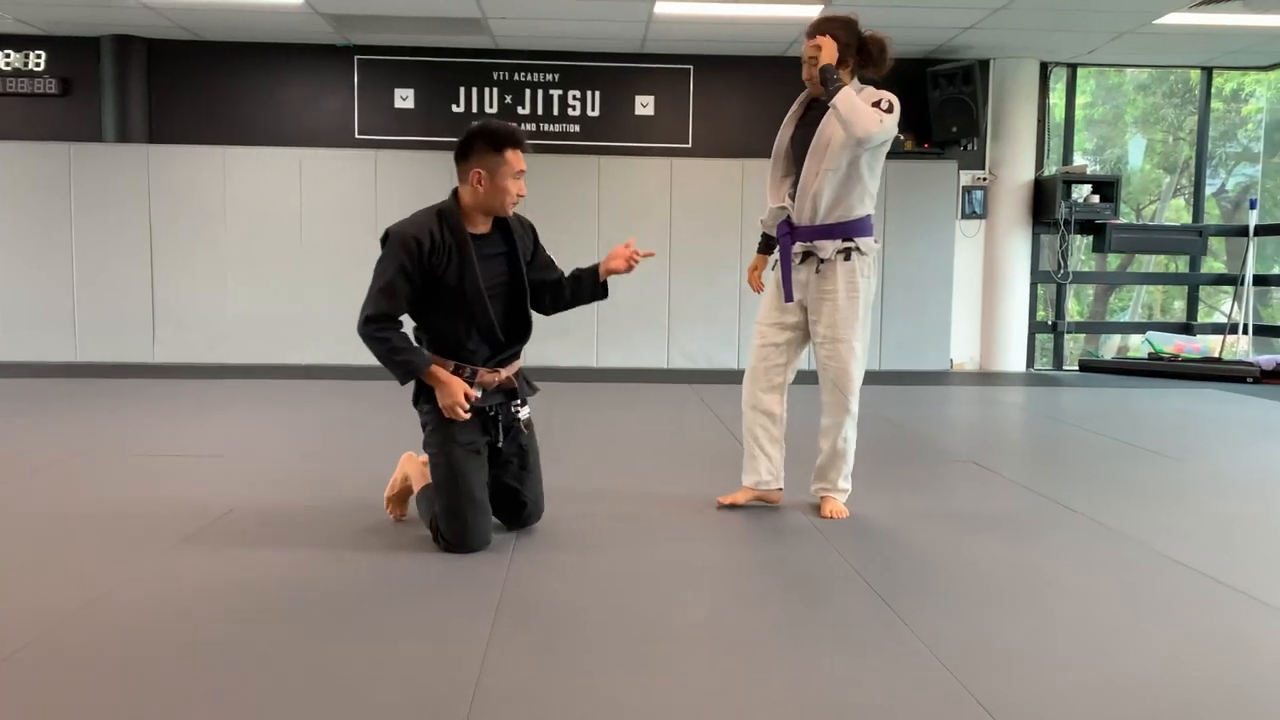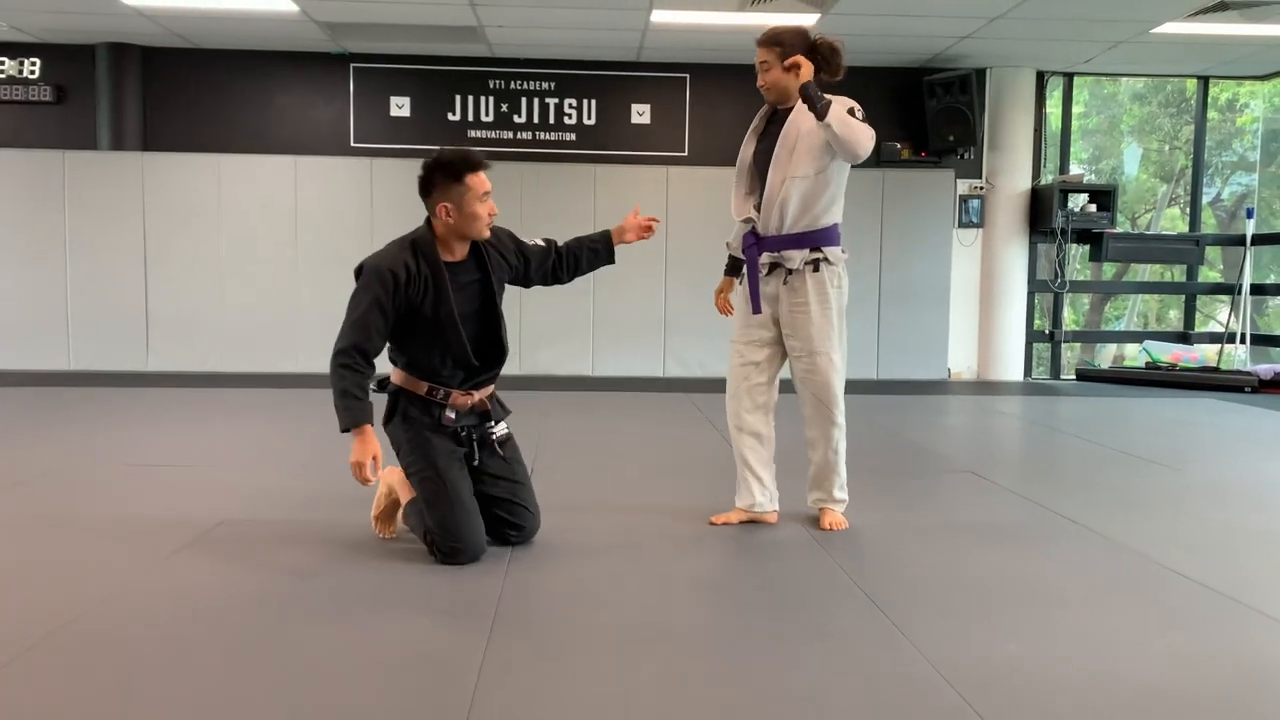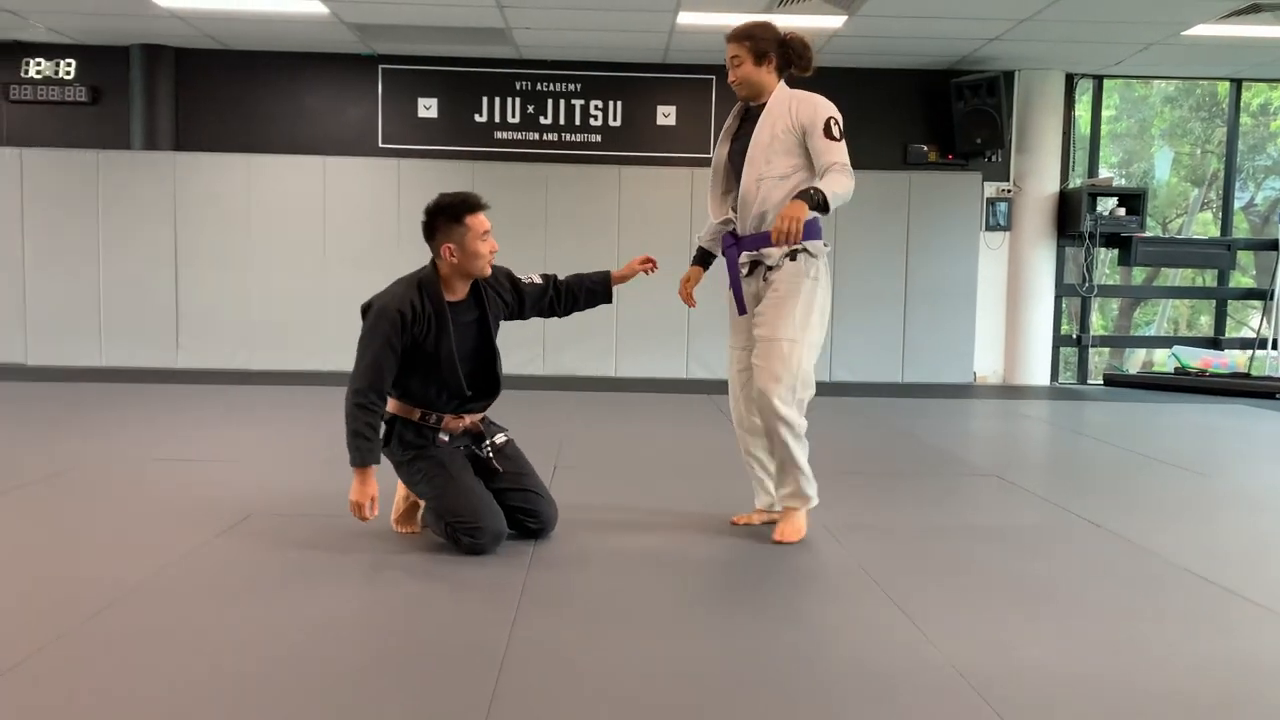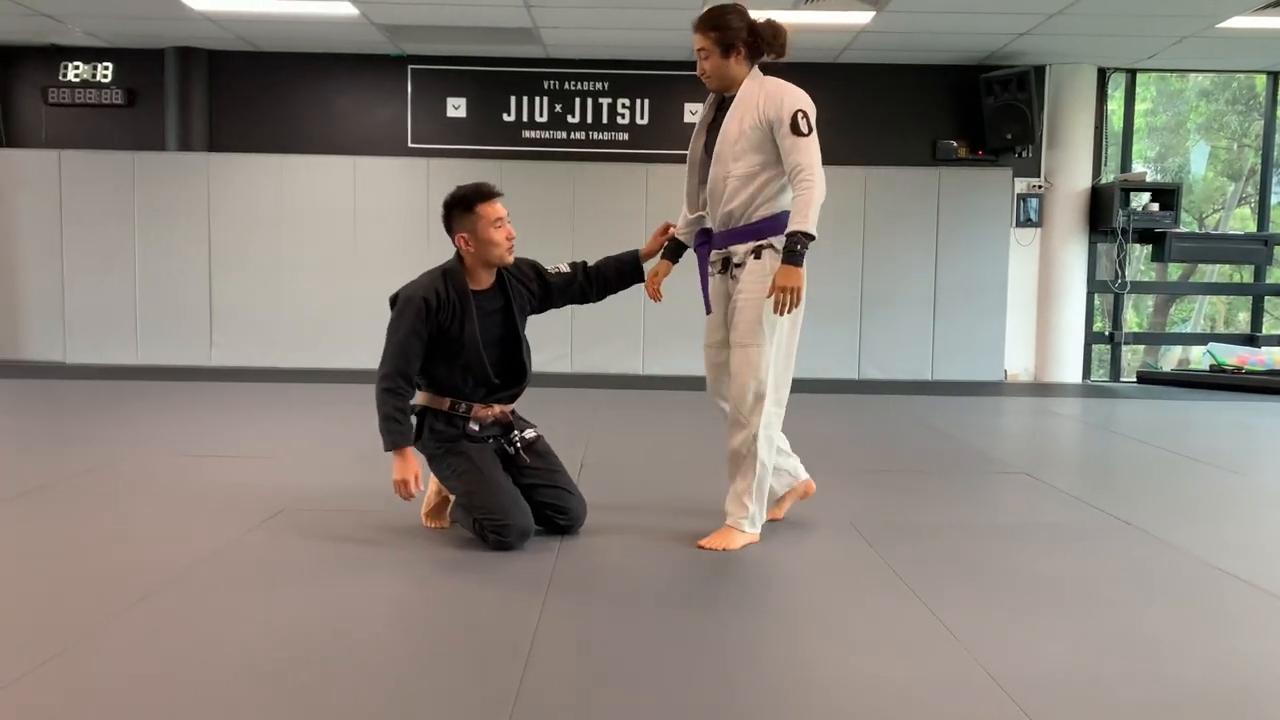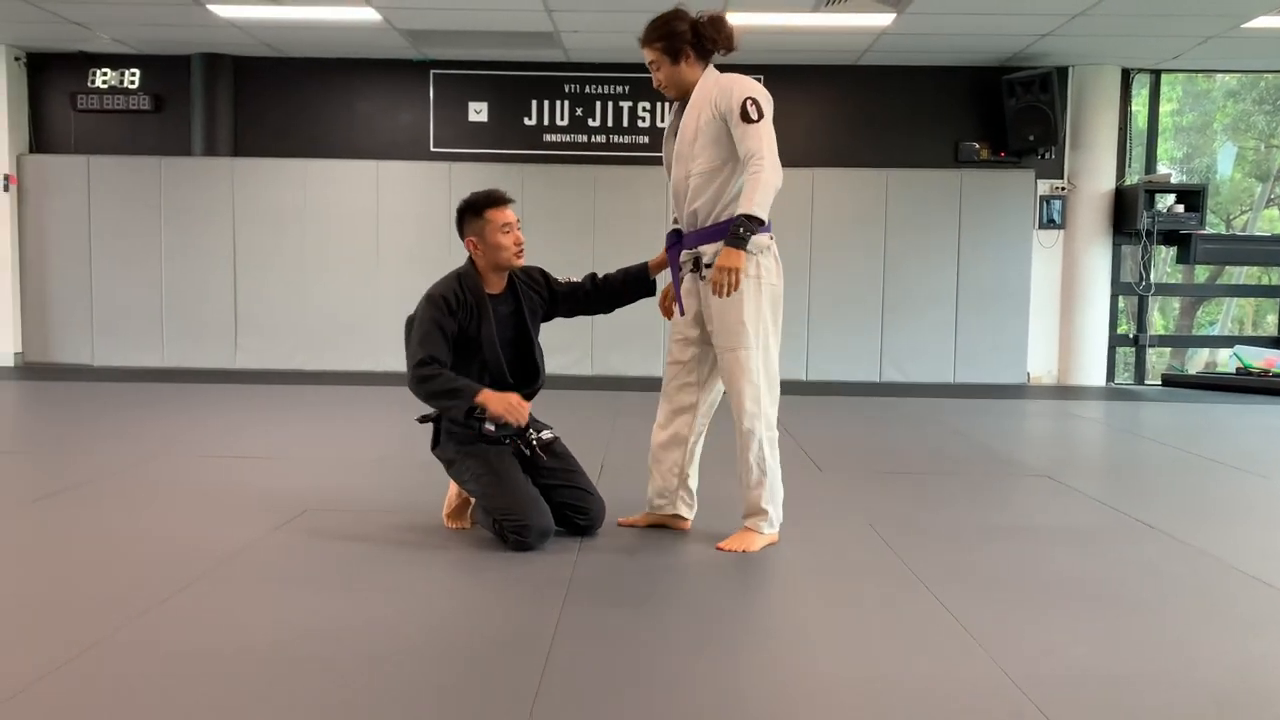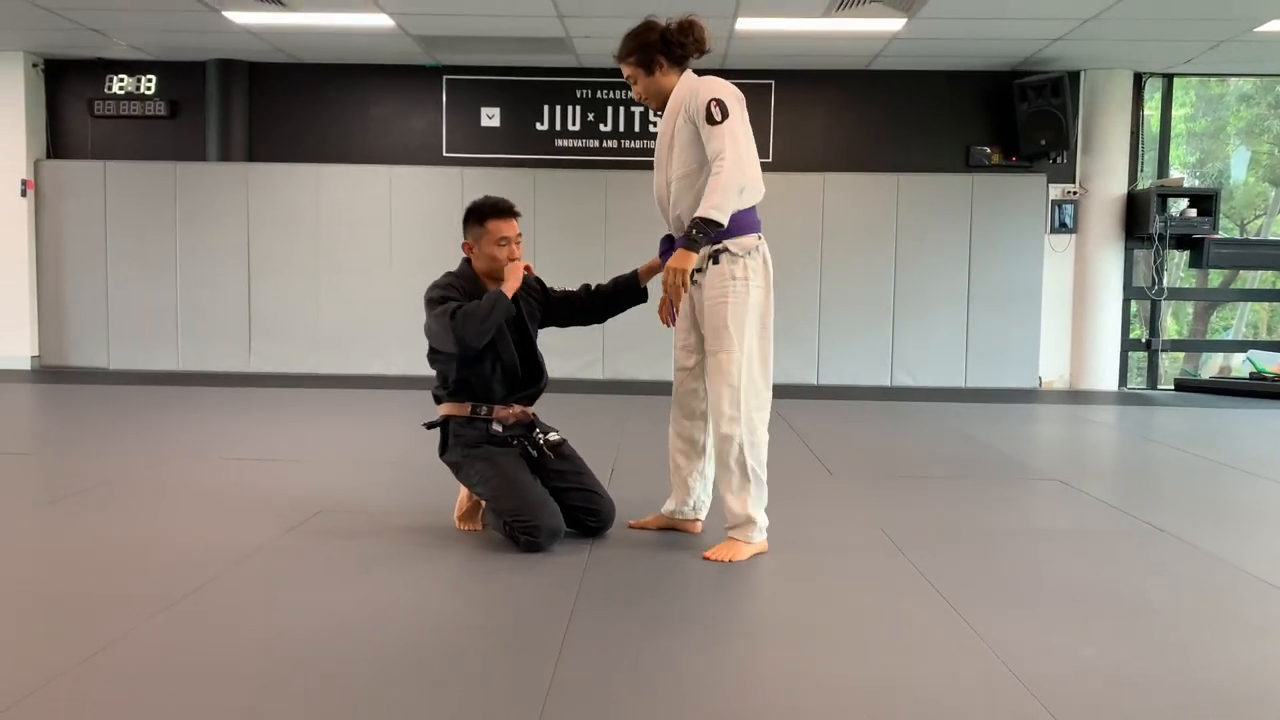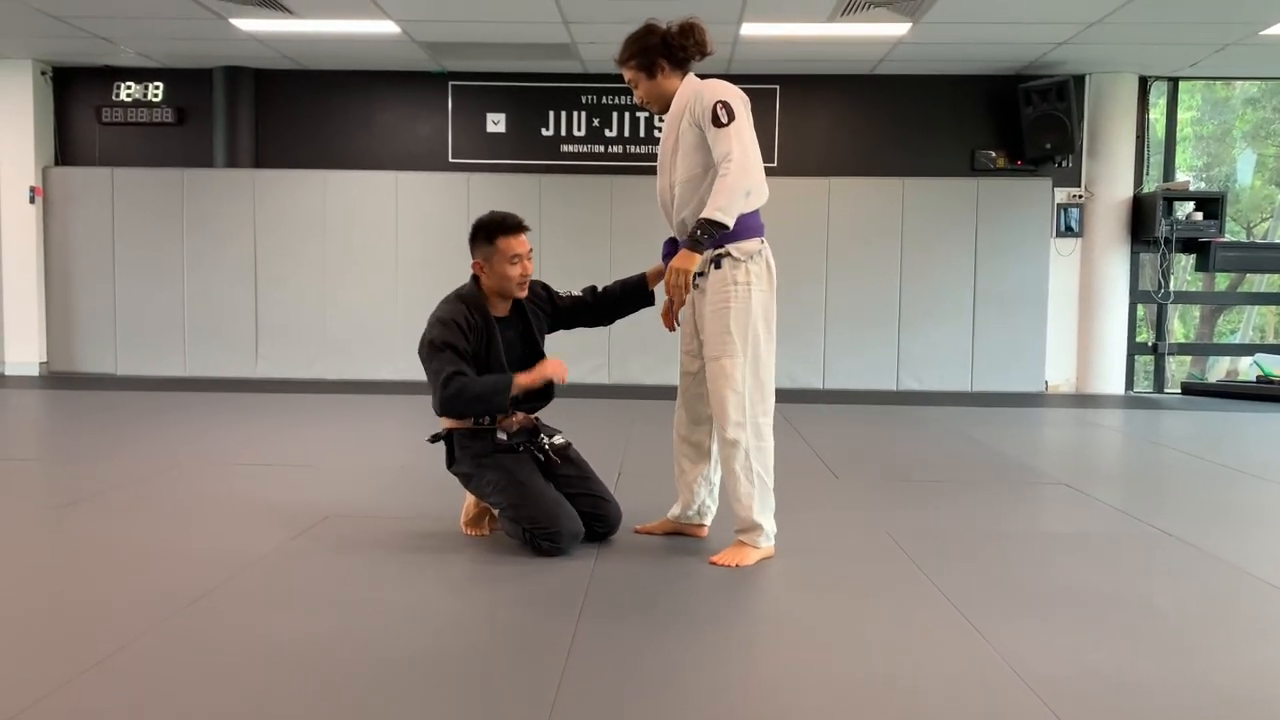
dt=0.4s
person 1, frame 1
left shoulder: (880, 104)
right shoulder: (805, 107)
left elbow: (863, 132)
left wrist: (828, 76)
right wrist: (764, 247)
left hip: (844, 256)
right hip: (795, 254)
left knee: (839, 376)
right knee: (764, 367)
left ankle: (832, 487)
right ankle: (762, 479)
person 1, frame 2
left shoulder: (838, 111)
right shoulder: (765, 122)
left elbow: (860, 147)
left wrist: (811, 93)
right wrist: (732, 269)
left hip: (811, 266)
right hip: (762, 268)
left knee: (821, 387)
right knee: (747, 385)
left ankle: (829, 499)
right ankle: (757, 500)
person 1, frame 3
left shoulder: (810, 108)
right shoulder: (738, 121)
left elbow: (842, 179)
left wrist: (804, 200)
right wrist: (699, 262)
left hip: (794, 261)
right hip: (747, 264)
left knee: (777, 383)
right knee: (746, 390)
left ankle: (798, 496)
right ankle: (773, 500)
person 1, frame 4
left shoulder: (782, 98)
right shoulder: (717, 110)
left elbow: (809, 182)
left wrist: (793, 258)
right wrist: (668, 255)
left hip: (766, 256)
right hip: (724, 260)
left knee: (751, 392)
right knee: (726, 386)
left ankle: (743, 519)
right ankle: (789, 477)
person 1, frame 5
left shoulder: (736, 92)
right shoulder: (686, 112)
left elbow: (764, 169)
left wrist: (738, 243)
right wrist: (677, 275)
left hip: (739, 258)
right hip: (698, 263)
left knee: (748, 392)
right knee: (682, 388)
left ankle: (763, 519)
right ankle: (672, 503)
person 1, frame 6
left shoulder: (710, 94)
right shoulder: (676, 114)
left elbow: (732, 172)
left wrist: (690, 245)
right wrist: (674, 280)
left hip: (732, 259)
right hip: (701, 264)
left knee: (732, 396)
right knee: (689, 393)
left ankle: (749, 527)
right ankle: (686, 507)
person 1, frame 7
left shoulder: (714, 96)
right shoulder: (680, 116)
left elbow: (739, 173)
left wrist: (693, 245)
right wrist: (676, 285)
left hip: (735, 263)
right hip: (704, 267)
left knee: (737, 401)
right knee: (695, 398)
left ankle: (757, 533)
right ankle: (693, 511)
person 2, frame 1
left shoulder: (518, 232)
right shoulder: (416, 238)
left elbow: (548, 295)
right elbow: (376, 324)
left wrist: (602, 272)
right wrist: (437, 379)
left hip: (507, 394)
right hip: (452, 394)
left knee: (522, 515)
right knee: (466, 538)
left ankle: (448, 473)
right ankle: (418, 477)
person 2, frame 2
left shoulder: (496, 246)
right shoulder: (393, 269)
left elbow: (554, 264)
right elbow: (351, 356)
left wrist: (615, 238)
right wrist: (362, 433)
left hip: (482, 413)
right hip: (424, 418)
left knee: (521, 527)
right knee: (463, 548)
left ankle: (437, 490)
right ankle: (403, 490)
person 2, frame 3
left shoulder: (494, 285)
right shoulder: (397, 307)
left elbow: (554, 296)
right elbow: (365, 392)
left wrist: (620, 276)
right wrist: (363, 473)
left hip: (476, 430)
right hip: (420, 438)
left knee: (540, 519)
right knee: (483, 534)
left ankle: (446, 494)
right ankle: (423, 501)
person 2, frame 4
left shoulder: (520, 277)
right shoulder: (426, 297)
left elbow: (585, 281)
right elbow: (394, 379)
left wrist: (647, 253)
right wrist: (402, 453)
left hip: (505, 424)
right hip: (451, 431)
left knee: (568, 516)
right knee: (512, 530)
left ankle: (475, 487)
right ankle: (453, 497)
person 2, frame 5
left shoulder: (530, 284)
right shoulder: (445, 300)
left elbow: (594, 294)
right elbow: (423, 375)
left wrist: (660, 264)
right wrist: (487, 397)
left hip: (521, 426)
right hip: (467, 433)
left knee: (588, 516)
right knee: (531, 530)
left ankle: (493, 489)
right ankle: (473, 497)
person 2, frame 6
left shoulder: (526, 287)
right shoulder: (446, 292)
left elbow: (588, 305)
right elbow: (462, 335)
left wrist: (651, 270)
right wrist: (506, 290)
left hip: (526, 428)
right hip: (474, 436)
left knee: (598, 517)
right knee: (542, 530)
left ankle: (503, 491)
right ankle: (482, 497)
person 2, frame 7
left shoulder: (532, 297)
right shoulder: (450, 321)
left elbow: (597, 306)
right elbow: (452, 397)
left wrist: (659, 274)
right wrist: (526, 379)
left hip: (529, 433)
right hip: (481, 446)
left knee: (605, 521)
right knee: (561, 534)
left ankle: (507, 498)
right ankle: (490, 502)
